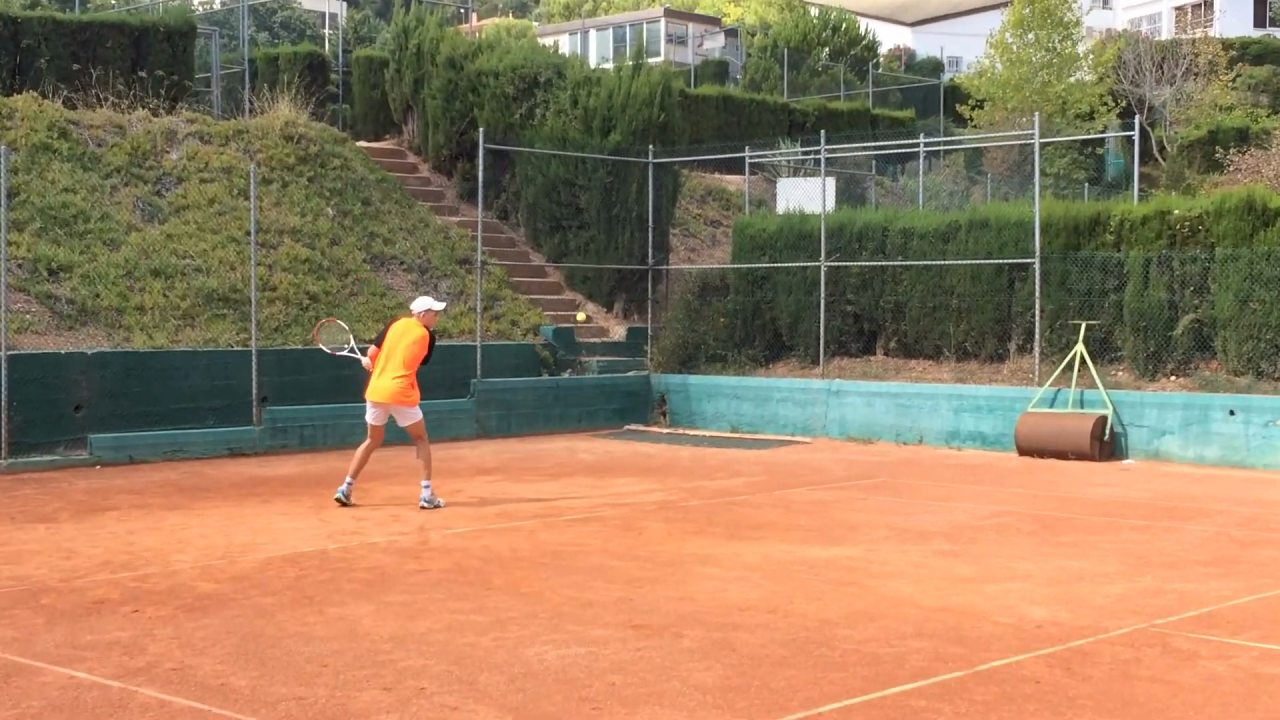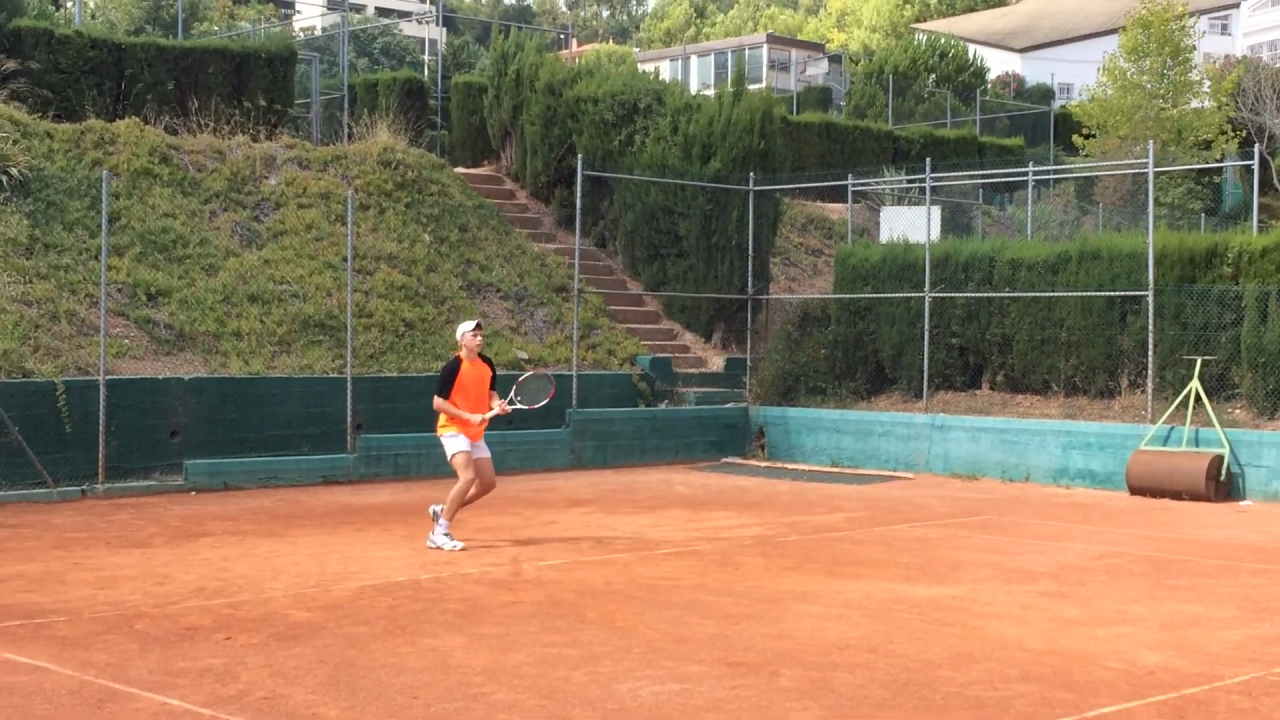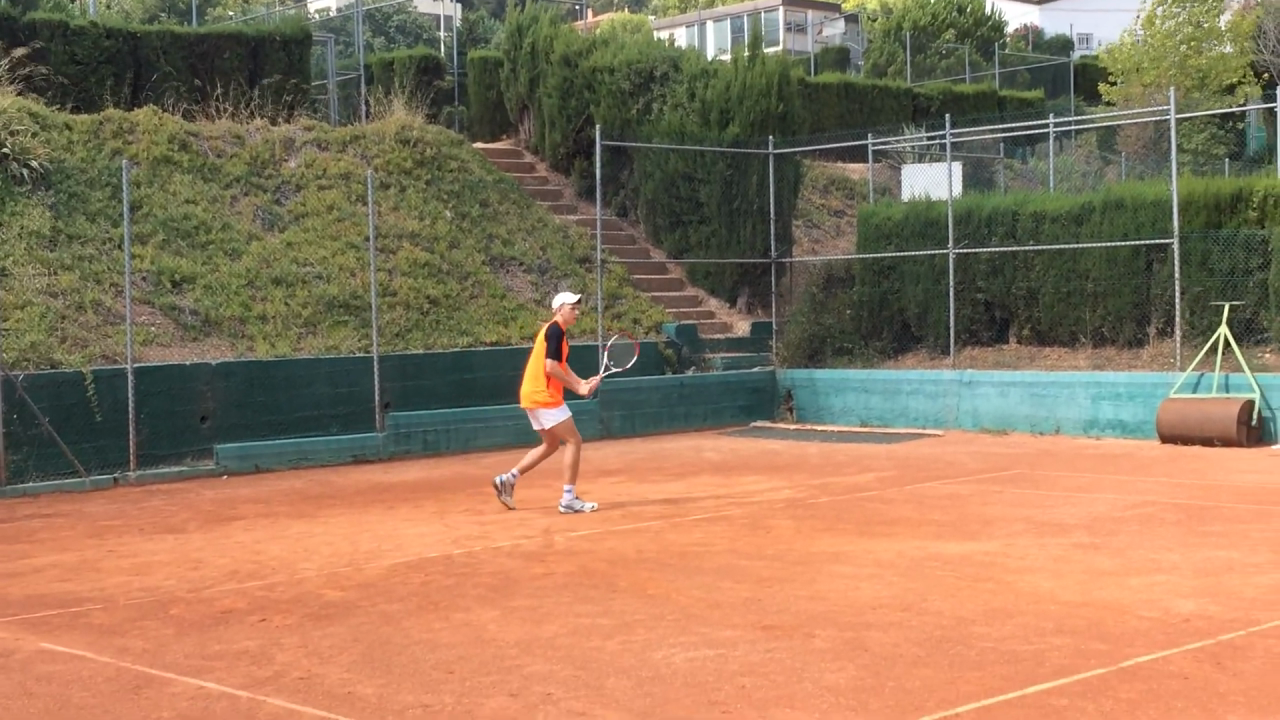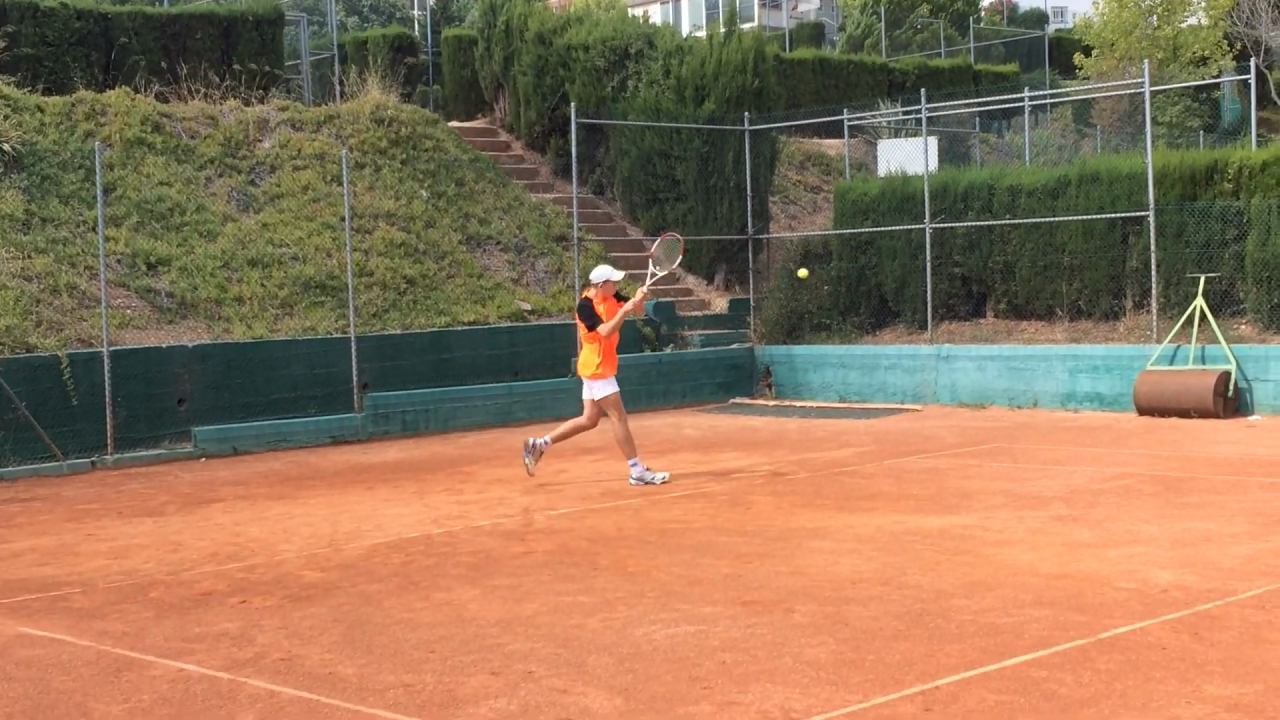
dt=1s
person 1, frame 1
left shoulder: (395, 325)
right shoulder: (428, 337)
left elbow: (372, 352)
left wrist: (368, 362)
left hip: (376, 392)
right hip: (401, 394)
left knee: (372, 442)
right knee: (421, 440)
left ankle: (345, 489)
right ankle: (427, 494)
person 1, frame 2
left shoulder: (488, 364)
right shoulder: (453, 367)
left elbow: (490, 394)
right elbow: (438, 403)
left wrist: (497, 405)
right wrist: (469, 417)
left hip: (475, 433)
right hip: (453, 429)
left knee: (488, 483)
right knee: (468, 477)
left ankle: (443, 510)
right ankle: (439, 533)
person 1, frame 3
left shoulder: (555, 331)
right shoulder: (556, 331)
left elbow: (562, 367)
right elbow: (552, 368)
left wrist: (582, 383)
right wrist: (579, 387)
left hip: (532, 395)
right hip: (544, 397)
left knee: (550, 445)
right knee: (574, 441)
left ankle: (507, 479)
right ankle: (569, 498)
person 1, frame 4
left shoulder: (612, 296)
right shoulder: (584, 305)
left elbow: (635, 307)
right elbow: (606, 332)
left wrist: (638, 299)
right wrist: (626, 309)
left hip: (603, 367)
right hip: (595, 368)
left knee: (588, 420)
right knee: (619, 416)
left ankle: (539, 444)
right ankle: (638, 470)
